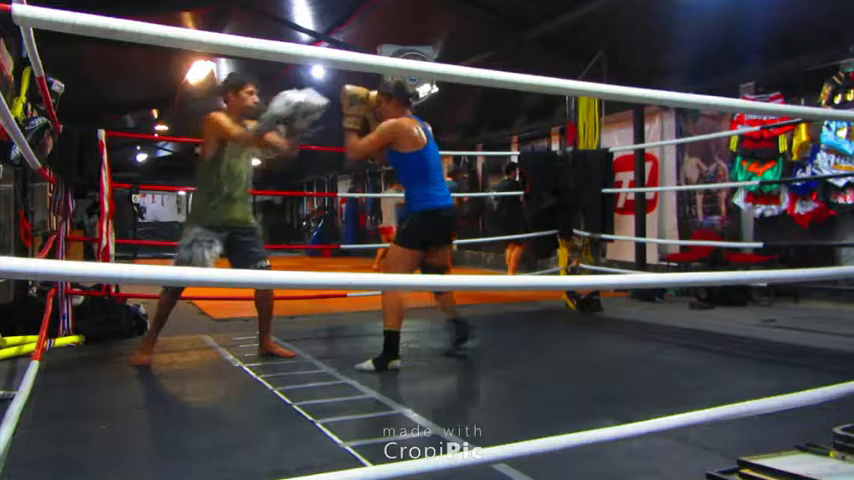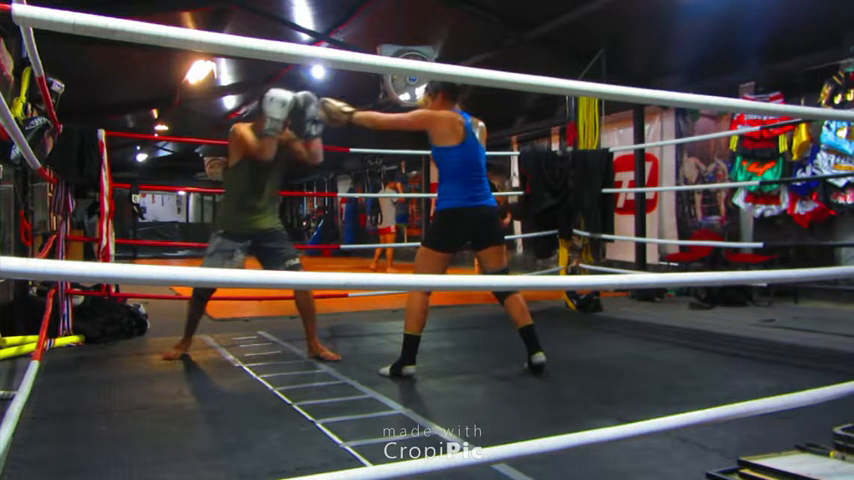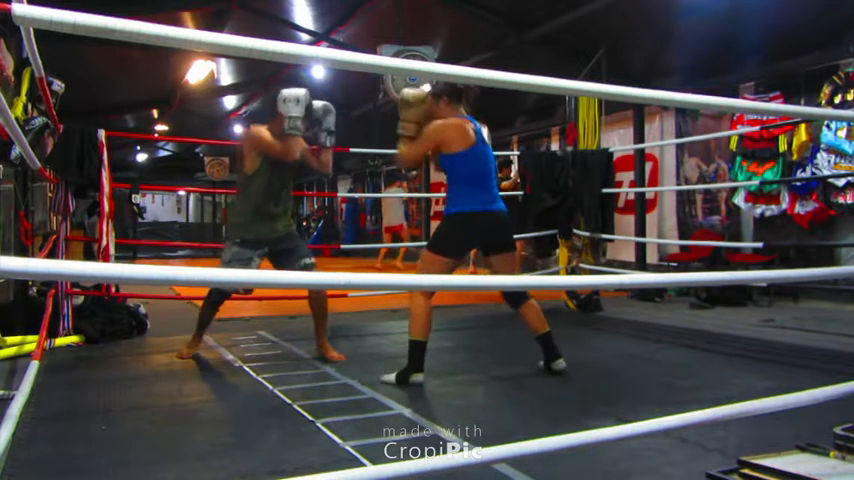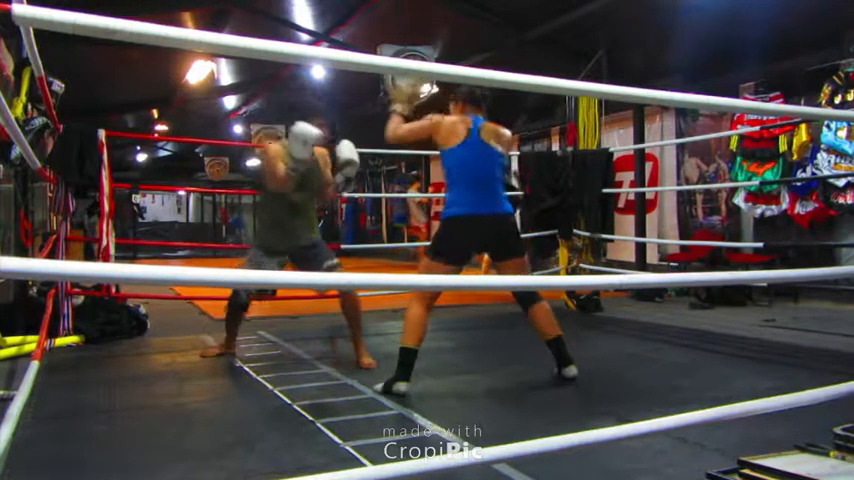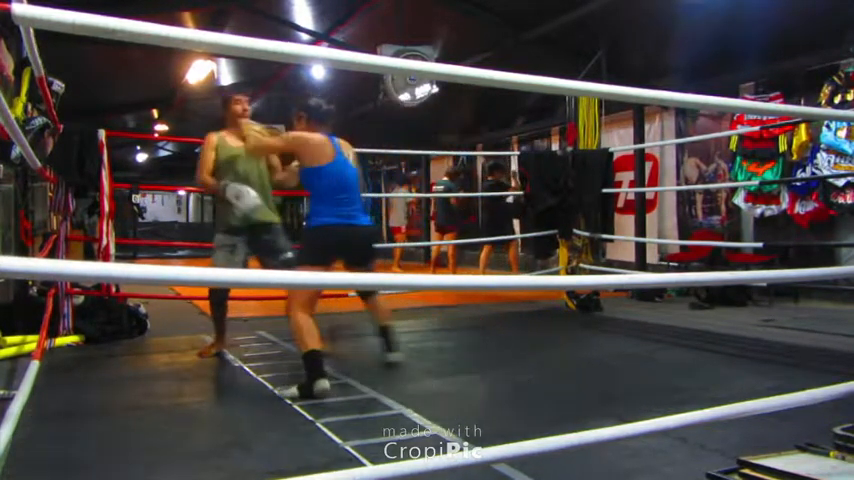
dt=1s
person 1, frame 1
left shoulder: (395, 126)
right shoulder: (421, 126)
left elbow: (355, 153)
right elbow: (392, 156)
left wrist: (351, 118)
right wrist: (370, 119)
left hip: (424, 214)
right hip: (443, 211)
right knee: (437, 279)
left ankle: (390, 355)
right ankle: (461, 335)
person 1, frame 2
left shoulder: (435, 118)
right shoulder: (476, 125)
left elbow: (380, 121)
left wrist: (346, 114)
left hip: (453, 215)
right hip: (486, 213)
left knee: (420, 287)
right knee: (504, 285)
left ankle: (406, 361)
right ankle: (534, 351)
person 1, frame 3
left shoulder: (442, 128)
right shoulder: (480, 127)
left elbow: (404, 161)
left wrist: (408, 124)
left hip: (462, 220)
right hip: (496, 218)
left knee: (420, 291)
right knee: (516, 292)
left ankle: (414, 369)
right ankle: (553, 356)
person 1, frame 4
left shoulder: (443, 123)
right shoulder: (503, 133)
left elbow: (393, 136)
left wrist: (399, 108)
left hip: (460, 222)
right hip: (501, 221)
left knee: (420, 300)
right knee: (529, 295)
left ankle: (401, 378)
right ankle: (566, 363)
person 1, frame 5
left shoulder: (304, 141)
right shoulder: (346, 147)
left elbow: (256, 145)
left wrist: (246, 129)
left hip: (326, 231)
right hip: (359, 232)
left knee: (299, 308)
right knee: (368, 292)
left ankle: (316, 377)
right ankle: (390, 346)
person 2, frame 1
left shoulder: (253, 127)
right shoulder: (216, 120)
left elbow: (289, 150)
right elbow: (241, 140)
left wrist: (301, 121)
right wrist: (274, 117)
left hip: (241, 218)
right hip: (209, 218)
left ankle: (265, 341)
right ankle: (149, 341)
person 2, frame 2
left shoulder: (285, 136)
right shoulder: (241, 131)
left elbow: (316, 158)
right elbow: (263, 154)
left wrist: (311, 121)
right wrist: (273, 121)
left hip: (268, 224)
right hip: (234, 225)
right knee: (205, 285)
left ankle: (314, 344)
right ankle: (186, 340)
person 2, frame 3
left shoulder: (292, 137)
right shoulder: (256, 134)
left elbow: (324, 168)
right elbow: (290, 155)
left wrist: (327, 130)
right wrist: (293, 119)
left hip: (282, 228)
right hip: (247, 231)
right knee: (221, 290)
left ankle: (323, 343)
right ankle: (196, 339)
person 2, frame 4
left shoulder: (321, 155)
right shoulder: (274, 149)
left elbow: (328, 196)
right elbow: (282, 186)
left wrist: (346, 176)
right wrist: (299, 158)
left hip: (307, 238)
right hip: (271, 240)
right knee: (240, 296)
left ankle: (360, 348)
right ankle: (229, 342)
person 2, frame 5
right shoulder: (214, 139)
left elbow: (278, 179)
right elbow: (203, 180)
left wrist: (295, 170)
right wrist: (229, 190)
left hip: (263, 220)
right hip: (230, 226)
right knee: (219, 284)
right ankle: (220, 339)
